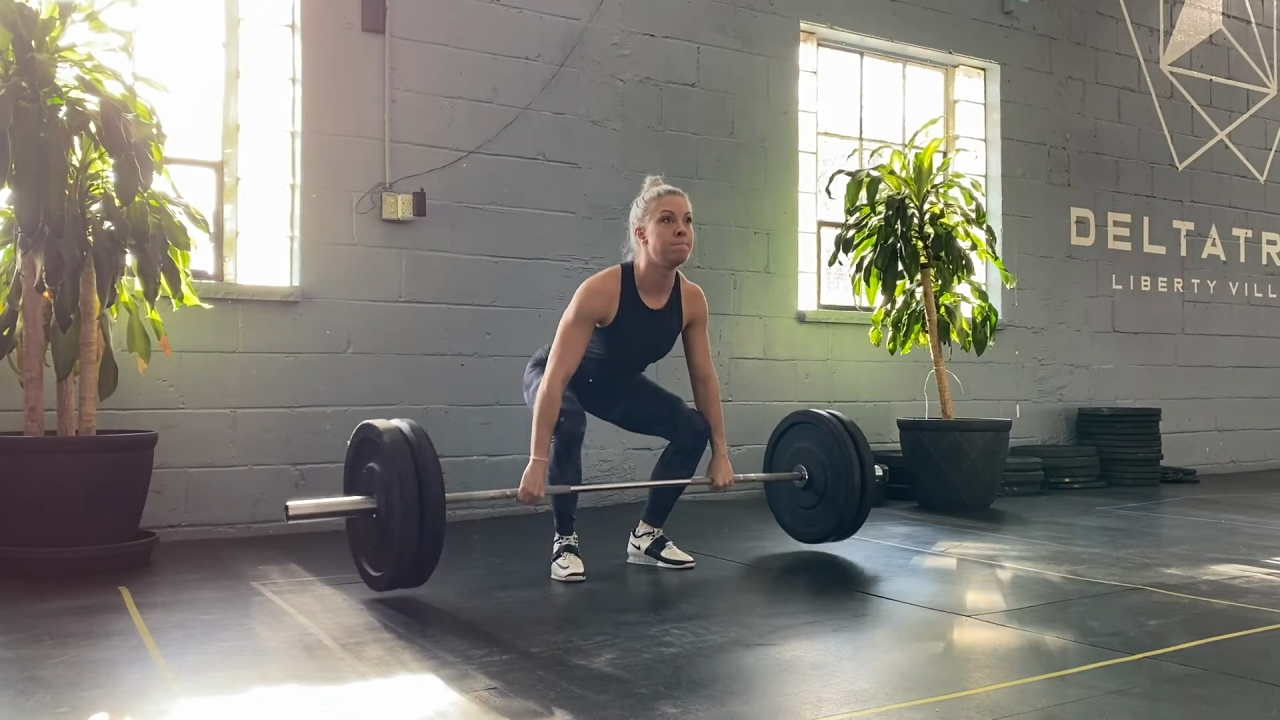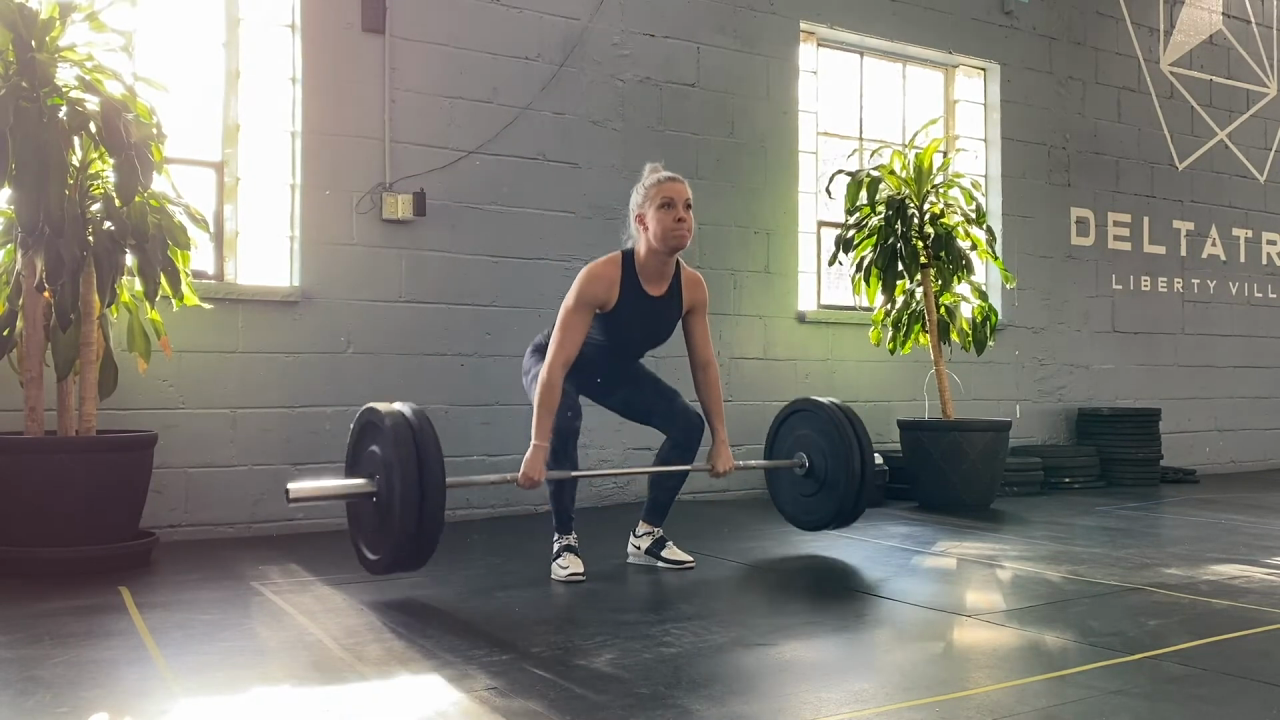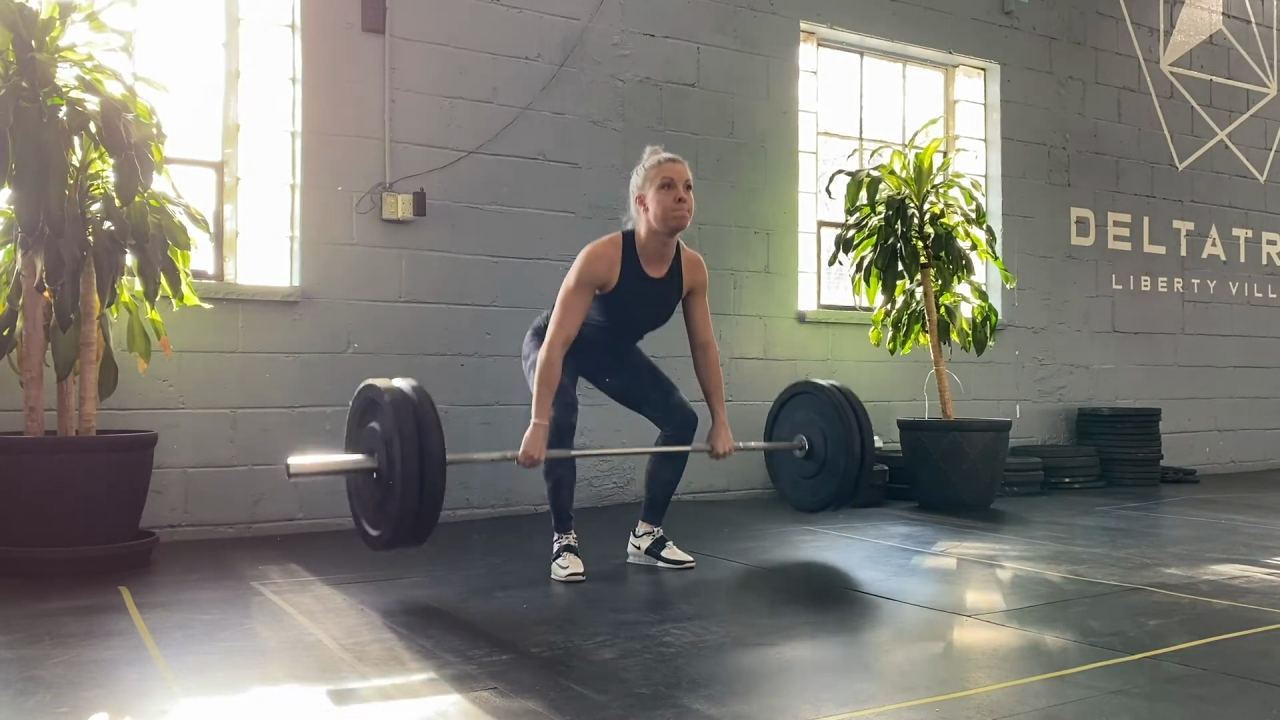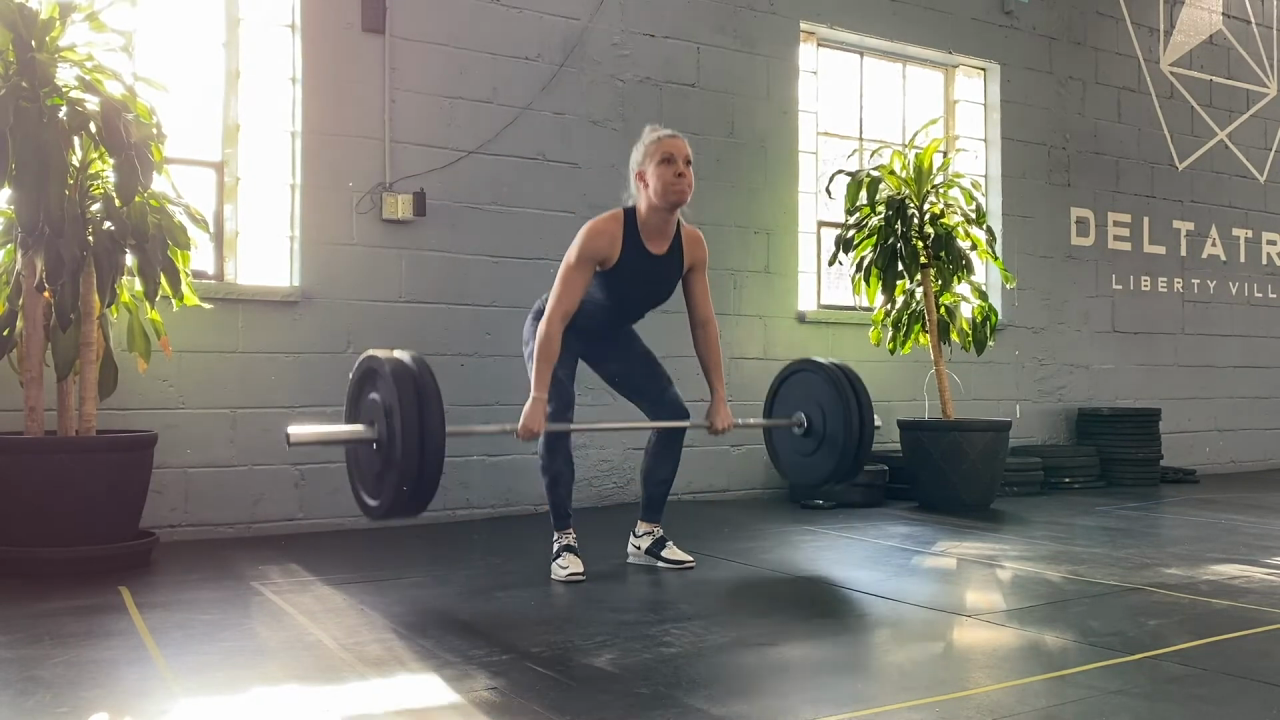
dt=0.1s
person 1, frame 1
left shoulder: (691, 299)
right shoulder: (601, 290)
left elbow: (704, 377)
right elbow: (556, 378)
left wrist: (720, 454)
right wrist: (537, 464)
left hip: (618, 380)
right hip: (560, 376)
left knee: (692, 429)
right knee: (569, 427)
left ankle: (647, 536)
right ankle: (565, 542)
person 1, frame 2
left shoulder: (692, 286)
right shoulder: (601, 276)
left elbow: (704, 363)
right elbow: (557, 364)
left wrist: (721, 440)
right wrist: (538, 447)
left hip: (617, 367)
right hip: (555, 363)
left knee: (688, 423)
right knee: (564, 422)
left ankle: (647, 535)
right ankle: (564, 542)
person 1, frame 3
left shoulder: (691, 266)
right shoulder: (603, 256)
left elbow: (703, 346)
right elbow: (556, 342)
left wrist: (720, 423)
right wrist: (537, 426)
left hip: (614, 350)
right hip: (558, 346)
left knee: (681, 420)
right knee: (562, 421)
left ankle: (647, 536)
right ankle: (564, 541)
person 1, frame 4
left shoulder: (692, 244)
right shoulder: (604, 232)
left elbow: (703, 323)
right elbow: (554, 318)
left wrist: (719, 399)
right wrist: (537, 399)
left hip: (613, 333)
right hip: (561, 328)
left knee: (673, 413)
right knee: (558, 416)
left ankle: (647, 534)
right ankle: (563, 539)
